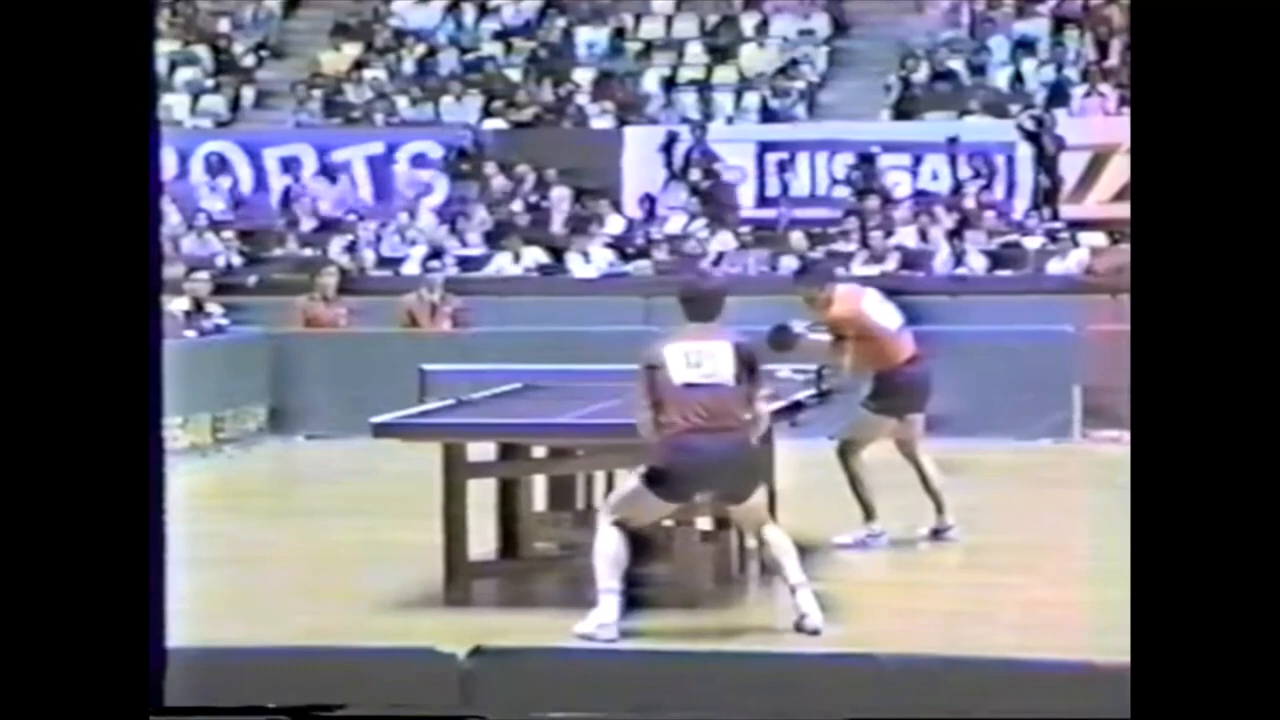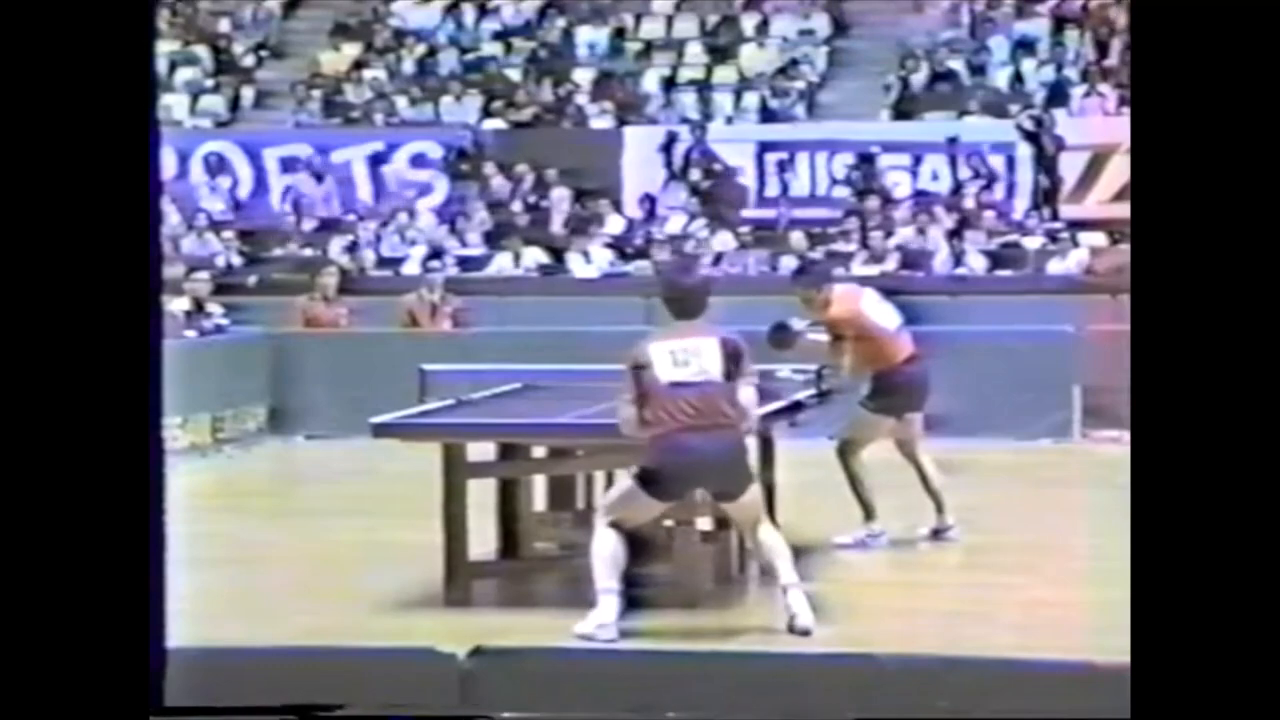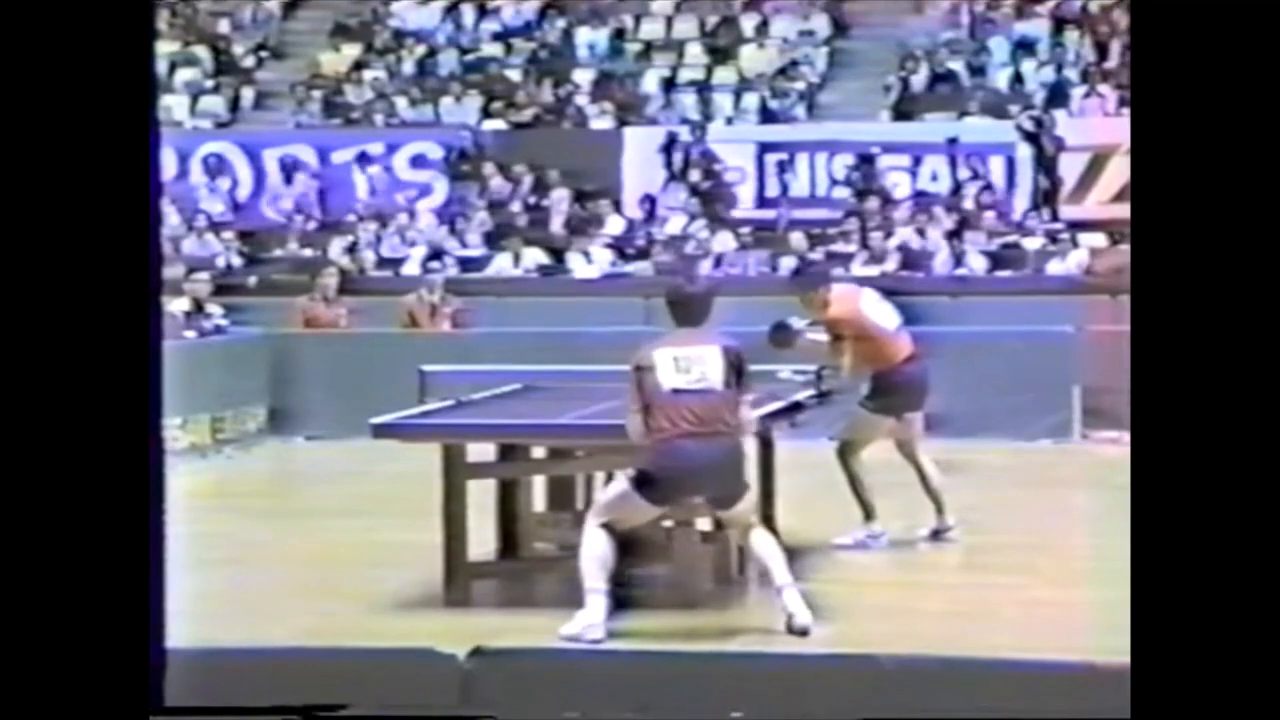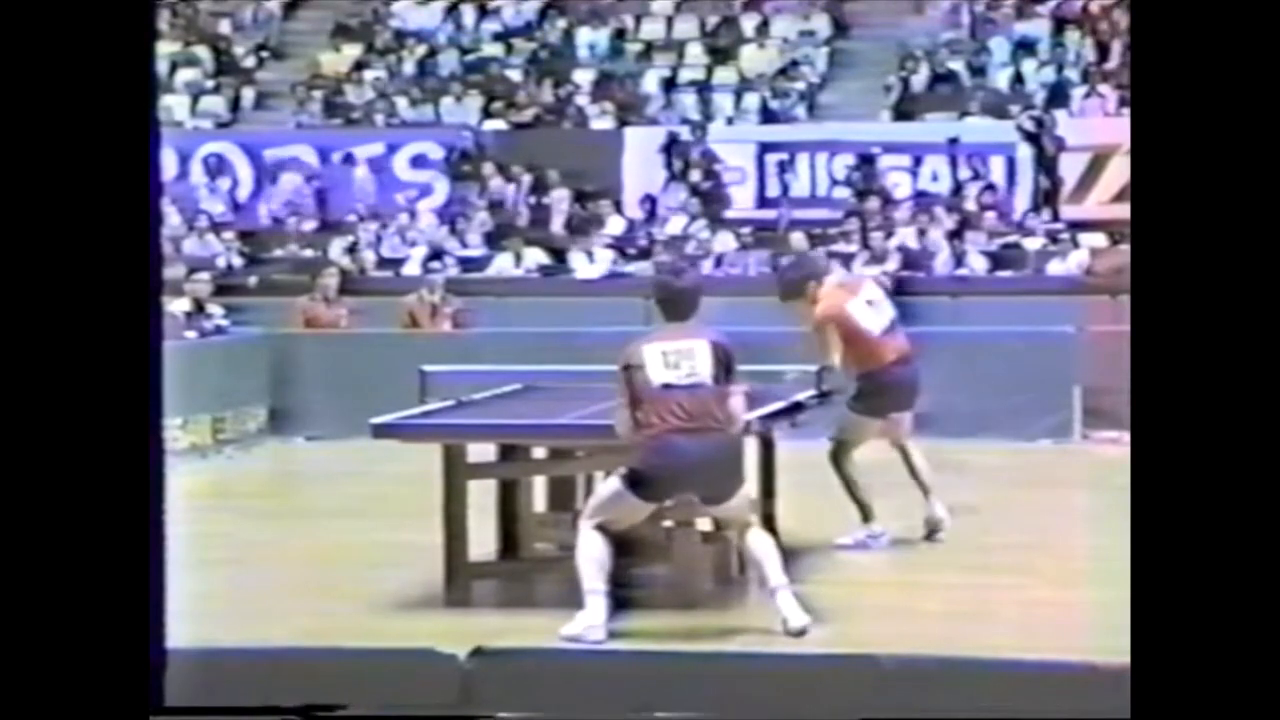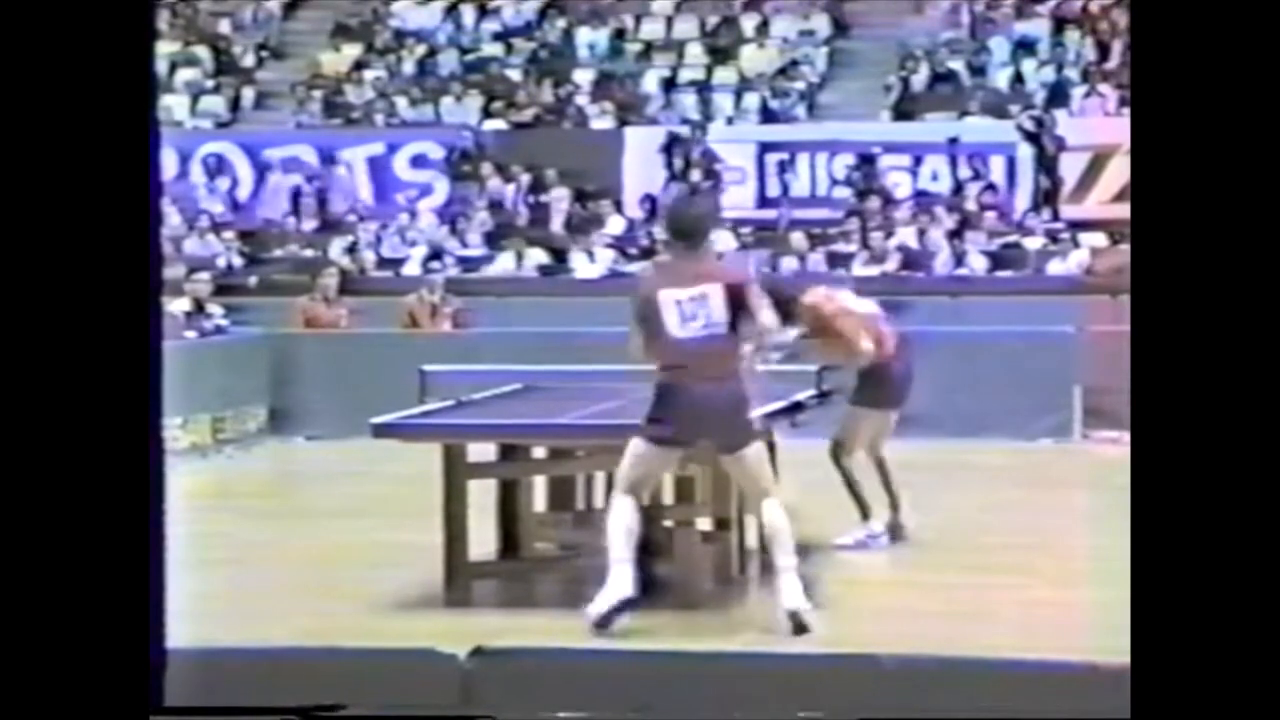
dt=0.4s
person 1, frame 1
left shoulder: (659, 352)
right shoulder: (739, 346)
left elbow: (647, 426)
right elbow: (761, 417)
left hip: (680, 456)
right hip: (736, 453)
left knee: (611, 519)
right knee: (763, 524)
left ankle: (606, 614)
right ankle: (805, 604)
person 1, frame 2
left shoulder: (645, 350)
right shoulder: (729, 343)
left elbow: (628, 423)
right elbow: (748, 407)
left hip: (672, 456)
right hip: (727, 452)
left knee: (608, 521)
right knee: (757, 523)
left ankle: (606, 613)
right ankle: (797, 605)
person 1, frame 3
left shoulder: (647, 356)
right shoulder: (729, 350)
left elbow: (637, 431)
right elbow: (746, 422)
left hip: (668, 462)
right hip: (724, 459)
left knee: (598, 521)
right knee: (750, 526)
left ankle: (593, 615)
right ankle: (793, 603)
person 1, frame 4
left shoulder: (636, 352)
right shoulder: (717, 343)
left elbow: (624, 428)
right elbow: (737, 417)
left hip: (660, 459)
right hip: (718, 455)
left knee: (592, 523)
right knee: (748, 524)
left ankle: (594, 615)
right ankle: (787, 604)
person 1, frame 5
left shoulder: (651, 283)
right shoulder: (732, 278)
left elbow: (641, 347)
right elbow: (769, 325)
right wrist: (739, 335)
left hip: (674, 402)
right hip: (727, 399)
left knee: (625, 493)
right knee: (766, 497)
left ankle: (620, 581)
right ankle: (791, 588)
person 2, frame 1
left shoulder: (840, 313)
right shoulder: (856, 292)
left elbow: (845, 364)
left hip: (896, 382)
right hip: (917, 373)
left knee: (848, 449)
right knee: (911, 449)
left ankle: (874, 529)
right ankle: (944, 522)
person 2, frame 2
left shoulder: (837, 314)
right shoulder: (855, 291)
left elbow: (843, 366)
left hip: (894, 381)
right hip: (914, 372)
left knee: (847, 450)
right knee: (912, 450)
left ankle: (873, 529)
right ankle: (944, 521)
person 2, frame 3
left shoulder: (836, 314)
right shoulder: (852, 291)
left elbow: (843, 365)
left hip: (893, 381)
right hip: (914, 371)
left knee: (847, 451)
right knee: (912, 450)
left ankle: (873, 529)
right ankle: (944, 522)
person 2, frame 4
left shoulder: (823, 313)
right shoulder: (856, 282)
left elbow: (835, 364)
left hip: (880, 382)
right hip: (906, 372)
left knee: (840, 454)
right knee: (902, 442)
left ankle: (872, 530)
right ankle: (935, 508)
person 2, frame 5
left shoulder: (822, 309)
right shoulder: (821, 298)
left elbow: (866, 350)
left hip: (881, 375)
right hip: (894, 367)
left knee: (841, 451)
right knee: (872, 449)
left ankle: (873, 529)
right ankle: (895, 519)
